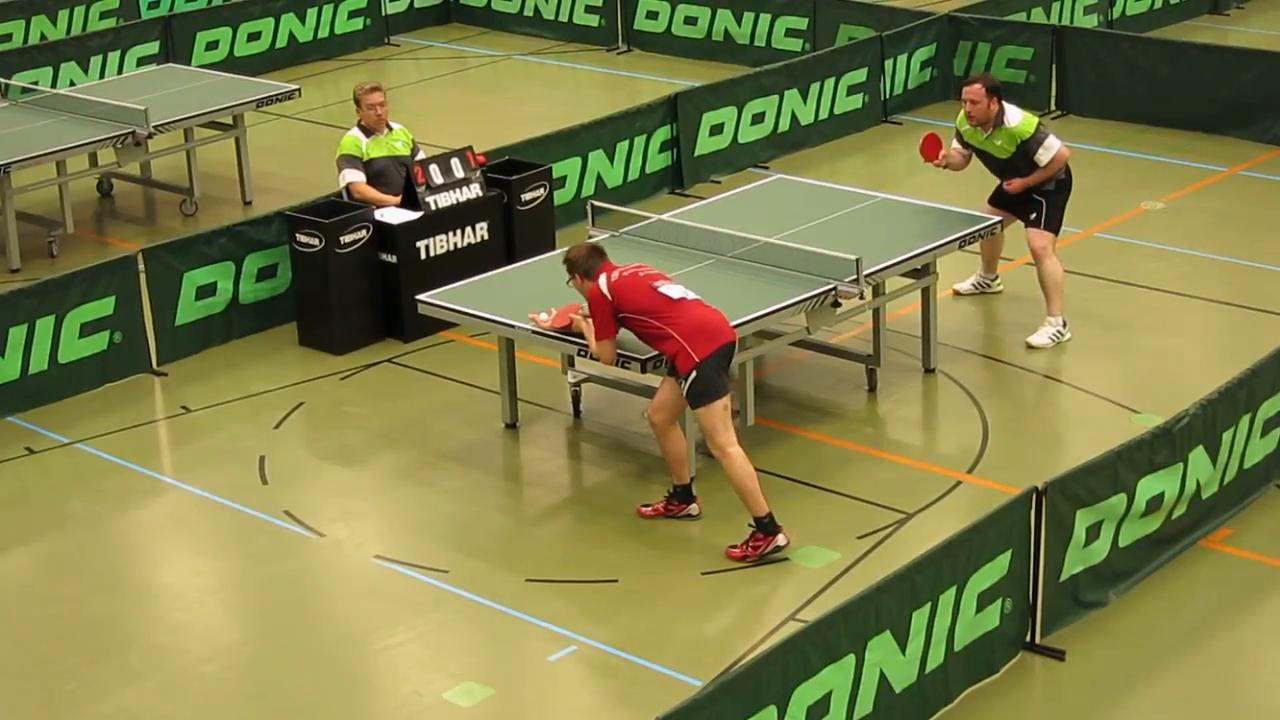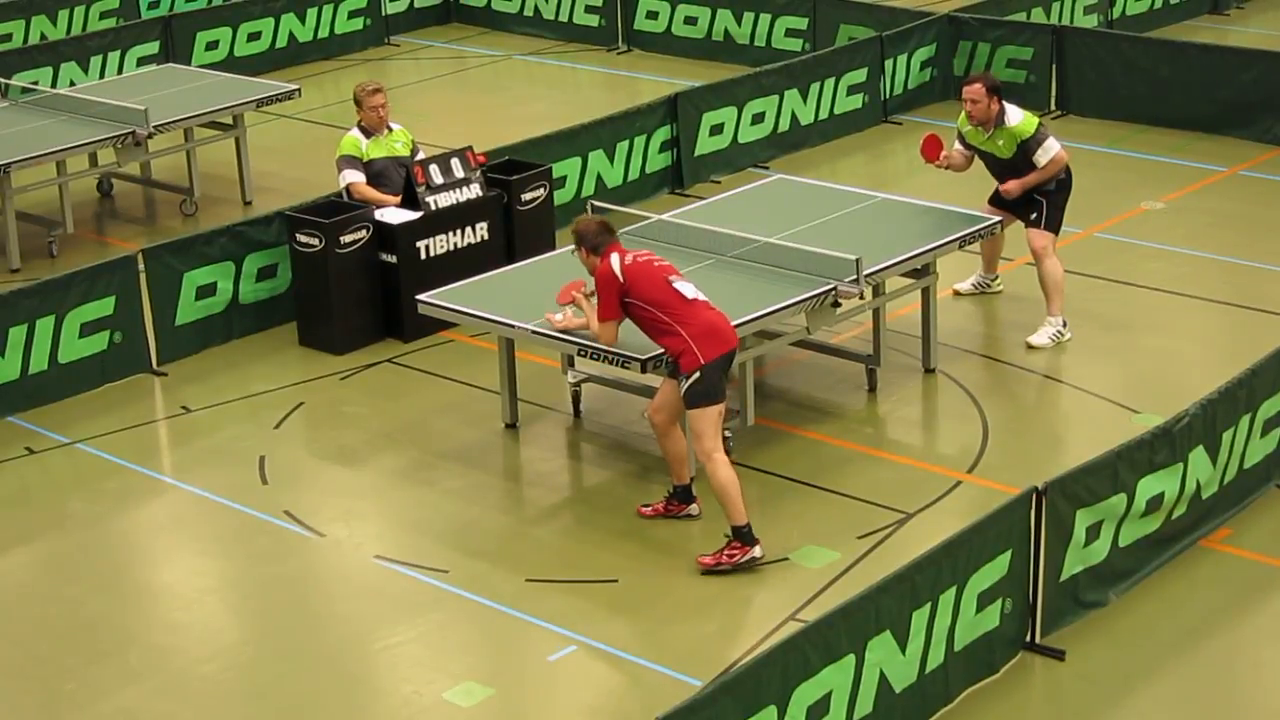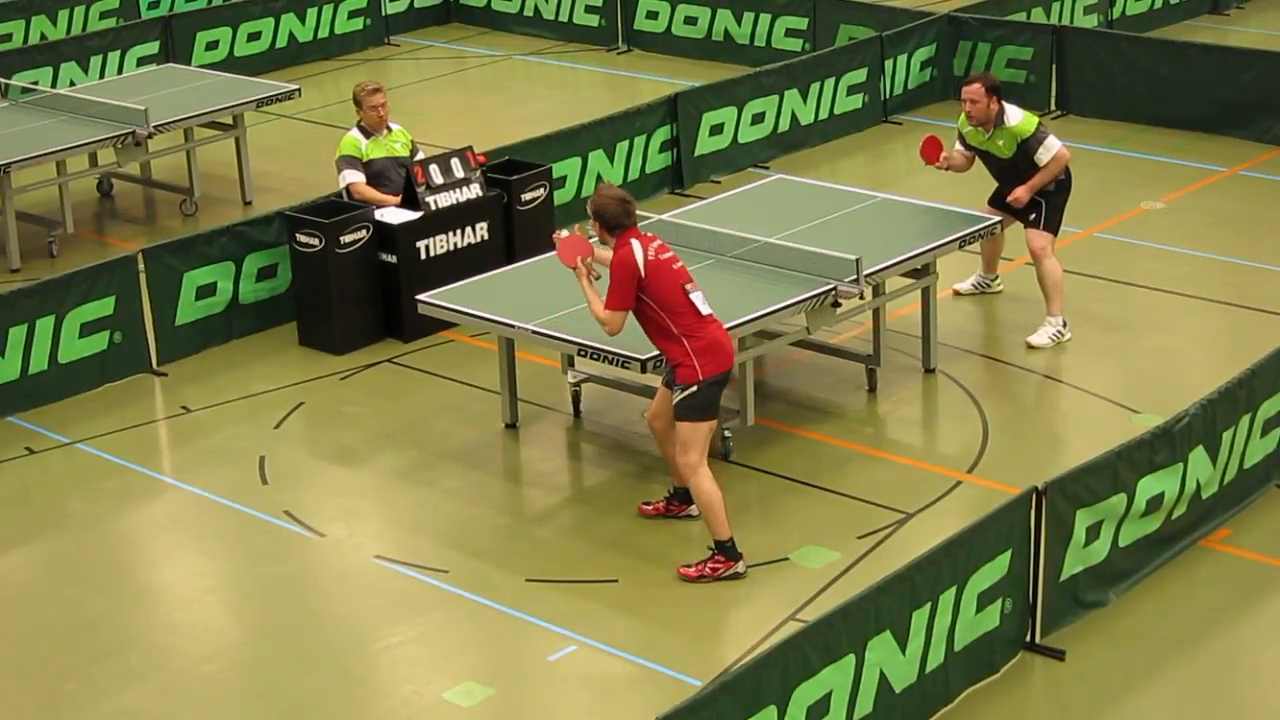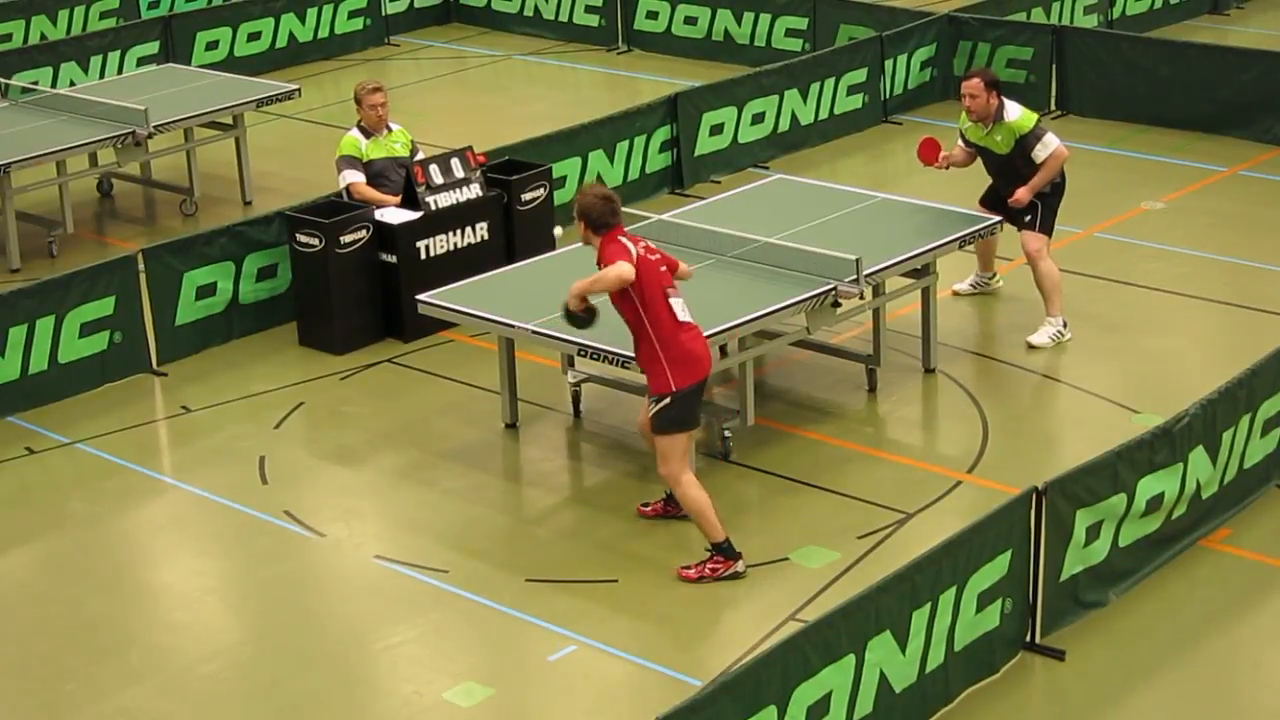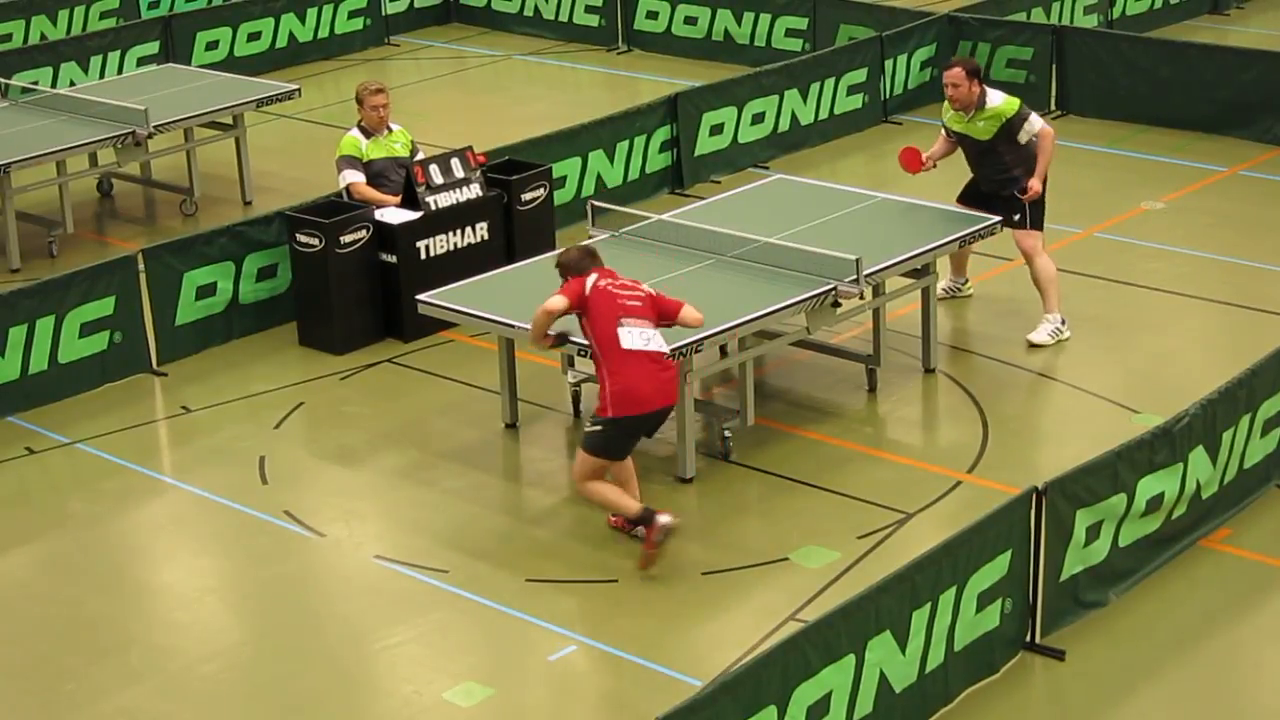
dt=0.3s
person 1, frame 1
left shoulder: (598, 291)
right shoulder: (632, 272)
left elbow: (606, 356)
left wrist: (585, 327)
right wrist: (575, 322)
left hip: (699, 347)
right hip: (715, 330)
left knee: (722, 444)
right knee: (659, 416)
left ankle: (769, 531)
right ankle: (683, 498)
person 1, frame 2
left shoulder: (607, 271)
right shoulder: (635, 258)
left elbow: (608, 337)
right elbow: (624, 309)
left wrist: (585, 306)
right wrist: (573, 322)
left hip: (703, 347)
right hip: (713, 335)
left knee: (708, 450)
right knee: (660, 416)
left ankle: (744, 542)
right ankle: (683, 498)
person 1, frame 3
left shoulder: (626, 258)
right shoulder: (646, 243)
left elbow: (611, 325)
left wrist: (586, 283)
right wrist: (594, 253)
left hip: (701, 360)
right hip: (706, 347)
left knee: (691, 463)
right knee: (659, 421)
left ankle: (727, 555)
right ankle: (682, 499)
person 1, frame 4
left shoulder: (616, 247)
right shoulder: (640, 246)
left elbow: (624, 274)
right elbow: (678, 271)
left wrist: (580, 290)
left hip: (676, 369)
right hip: (690, 355)
left knee: (674, 472)
right knee: (649, 427)
left ankle: (726, 556)
right ankle: (676, 503)
person 1, frame 5
left shoulder: (585, 285)
right shoulder: (642, 291)
left elbow: (552, 308)
right elbow: (695, 319)
left wrist: (536, 334)
left hip: (627, 398)
right hip: (666, 391)
left knee: (584, 480)
right knee: (612, 444)
left ankle: (651, 519)
right ankle: (637, 519)
person 2, frame 1
left shoulder: (1020, 126)
right shoulder: (965, 122)
left elbow: (1062, 155)
right elbow: (961, 157)
left wrist: (1027, 182)
right wrist: (947, 159)
left hip: (1048, 184)
right hip: (1013, 183)
left knee: (1040, 247)
left ankle: (1056, 323)
right ankle: (988, 278)
person 2, frame 2
left shoulder: (1020, 126)
right shoulder: (967, 122)
left elbow: (1059, 159)
right elbow: (964, 159)
left wrist: (1022, 184)
right wrist: (948, 160)
left hip: (1048, 184)
right hip: (1013, 183)
left knee: (1040, 246)
left ankle: (1057, 323)
right ankle: (988, 278)
person 2, frame 3
left shoulder: (1020, 126)
right shoulder: (967, 124)
left elbow: (1061, 156)
right elbow: (965, 159)
left wrist: (1029, 189)
right wrist: (949, 161)
left hip: (1048, 185)
right hip: (1013, 184)
left knee: (1039, 247)
left ankle: (1056, 323)
right ankle: (988, 278)
person 2, frame 4
left shoulder: (1018, 122)
right shoulder: (969, 119)
left elbow: (1059, 154)
right elbow: (967, 152)
left wrist: (1029, 189)
right wrist: (950, 158)
left hip: (1040, 188)
right hip: (1006, 184)
left knee: (1034, 250)
left ankle: (1057, 323)
right ankle: (986, 276)
person 2, frame 5
left shoulder: (1002, 107)
right shoulder: (950, 110)
left elbow: (1046, 133)
right elbow: (948, 140)
left wrist: (1038, 178)
right wrist: (932, 155)
left hip: (1021, 183)
right hip: (985, 181)
left knee: (1030, 247)
left ankle: (1054, 320)
right ankle: (958, 282)
